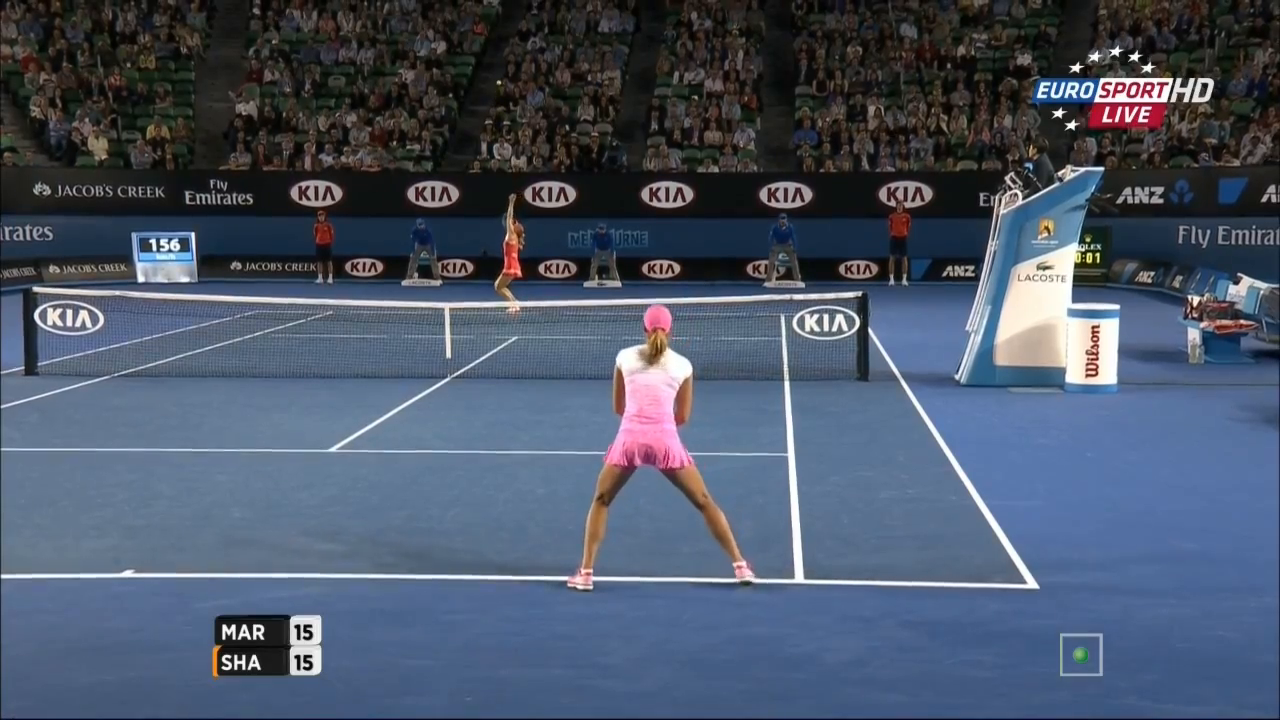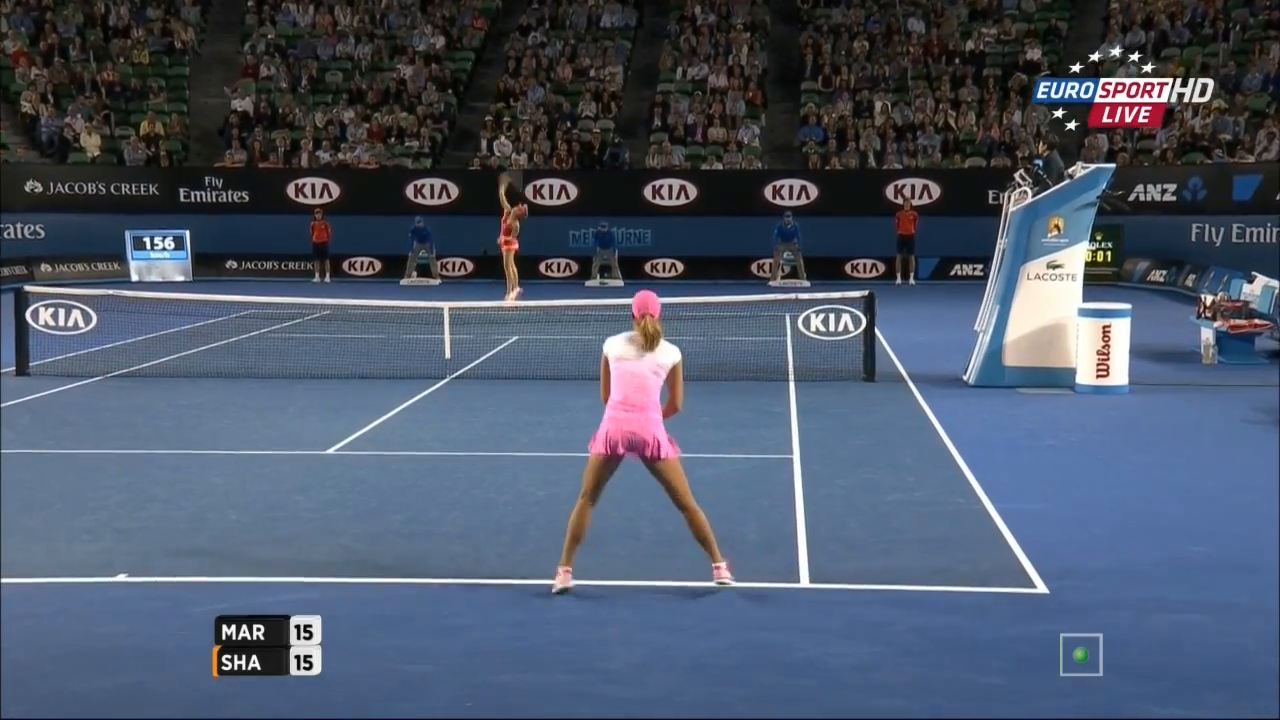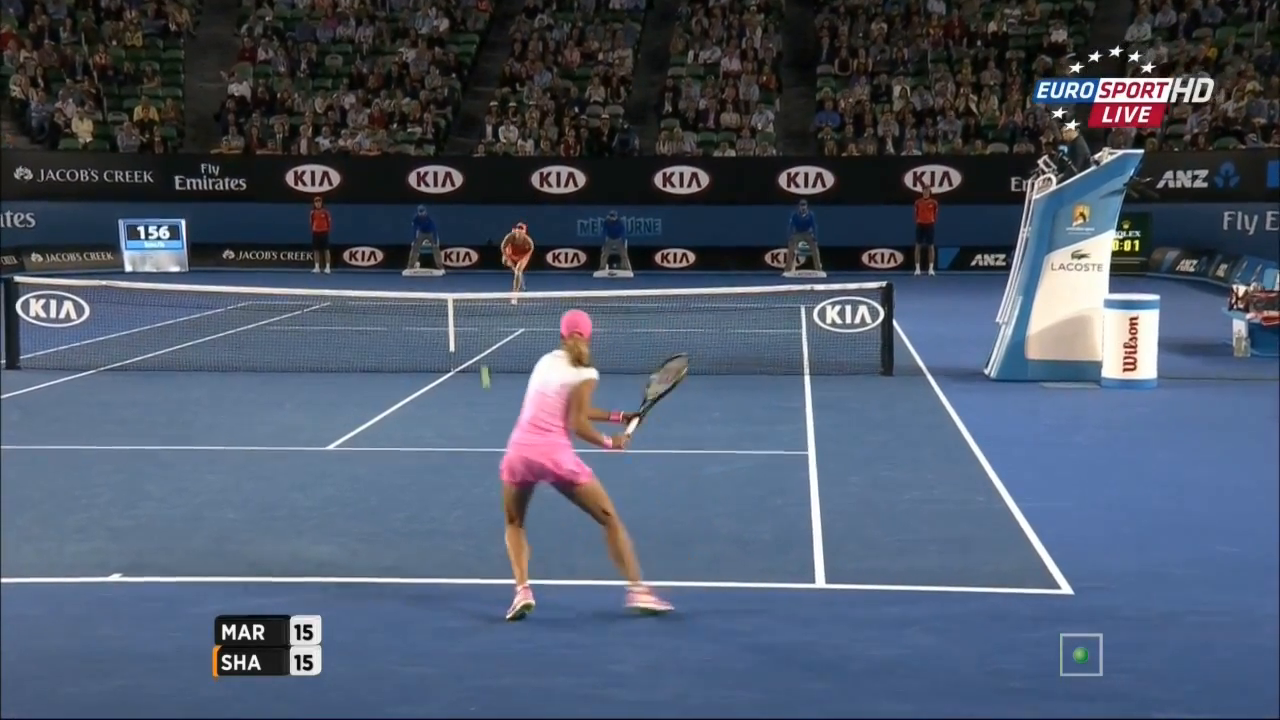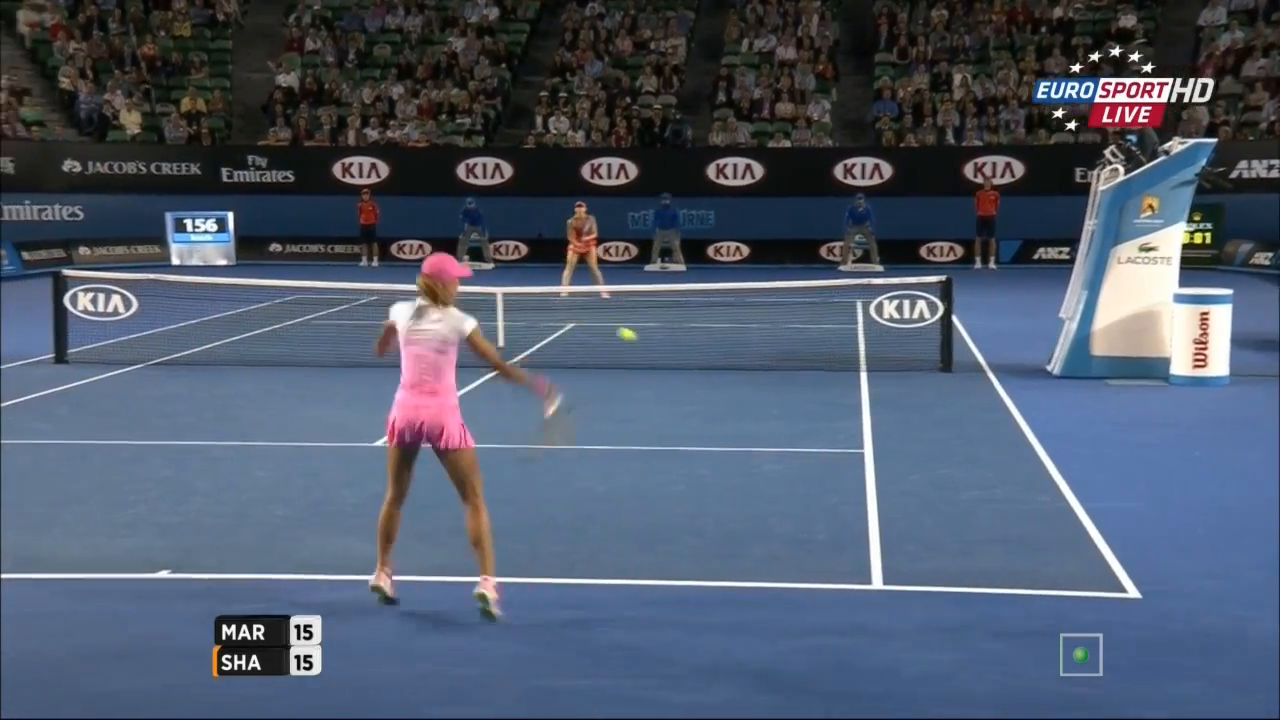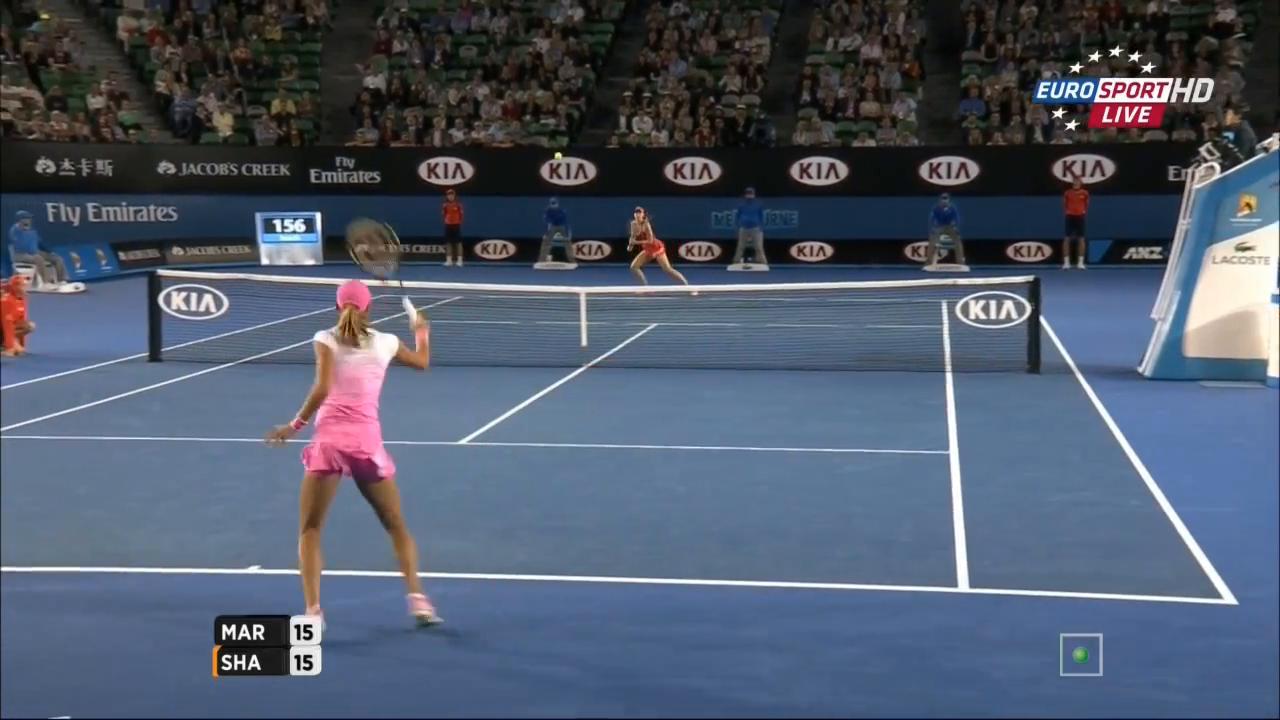
dt=0.5s
person 1, frame 1
left shoulder: (625, 357)
right shoulder: (683, 365)
right elbow: (683, 415)
left hip: (629, 438)
right hip: (665, 440)
left knee: (600, 502)
right knee: (703, 502)
left ankle: (585, 572)
right ankle: (739, 565)
person 1, frame 2
left shoulder: (612, 345)
right shoulder: (671, 352)
right elbow: (675, 405)
left hip: (613, 426)
right hip: (650, 429)
left knee: (586, 500)
right knee: (686, 504)
left ankle: (565, 573)
right ankle: (720, 568)
person 1, frame 3
left shoulder: (546, 360)
right shoulder: (585, 374)
right elbow: (576, 425)
left wrist: (615, 416)
right wrist: (607, 442)
left hip: (519, 451)
right hip: (554, 454)
left knee: (514, 525)
right knee: (609, 519)
left ankle: (523, 591)
right ankle: (638, 590)
person 1, frame 4
left shoulder: (401, 312)
right shoulder: (458, 321)
left elbow: (381, 351)
right elbow: (498, 365)
right wrist: (536, 385)
left hip: (405, 411)
right hip: (441, 416)
left knee: (396, 496)
right knee: (474, 502)
left ankle: (382, 574)
right ankle: (487, 582)
person 1, frame 5
left shoulder: (325, 341)
right shoulder: (387, 343)
left elbow: (322, 391)
right elbow: (421, 362)
left wrist: (294, 425)
right wrist: (422, 333)
left hip: (328, 442)
right hip: (367, 444)
left knee: (310, 530)
right knee: (396, 527)
left ankle: (313, 610)
right ankle: (418, 598)
